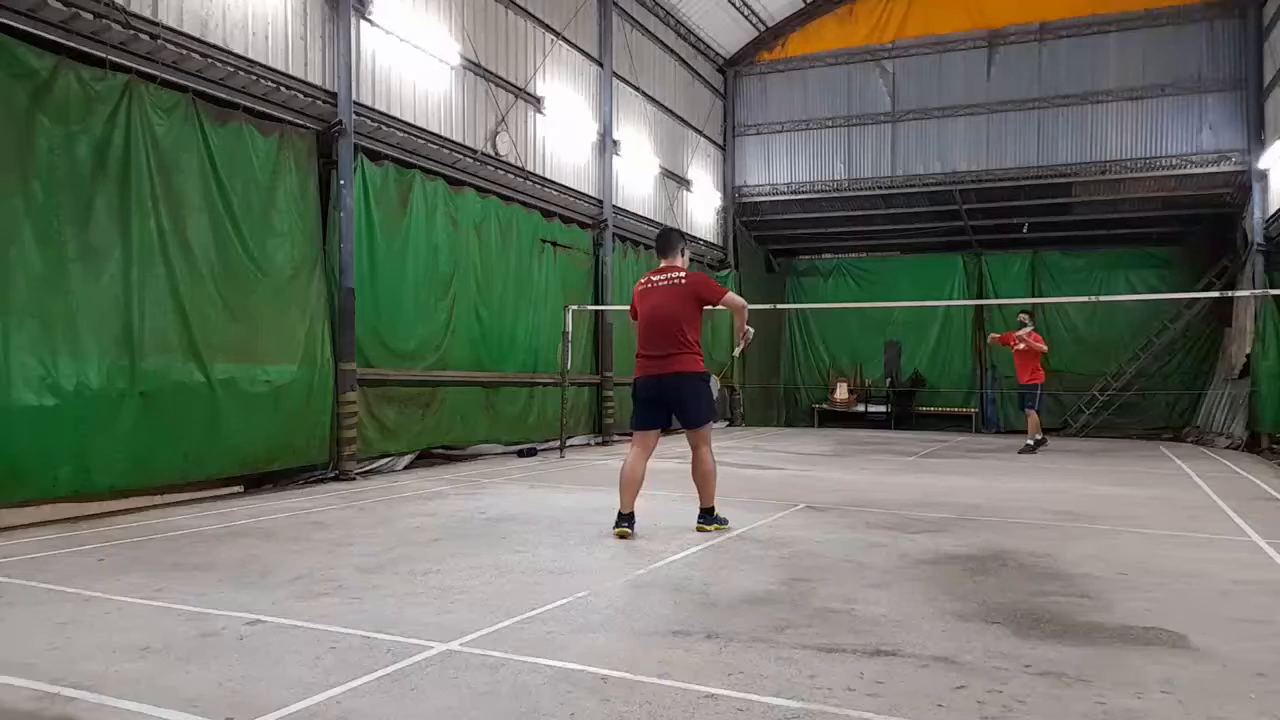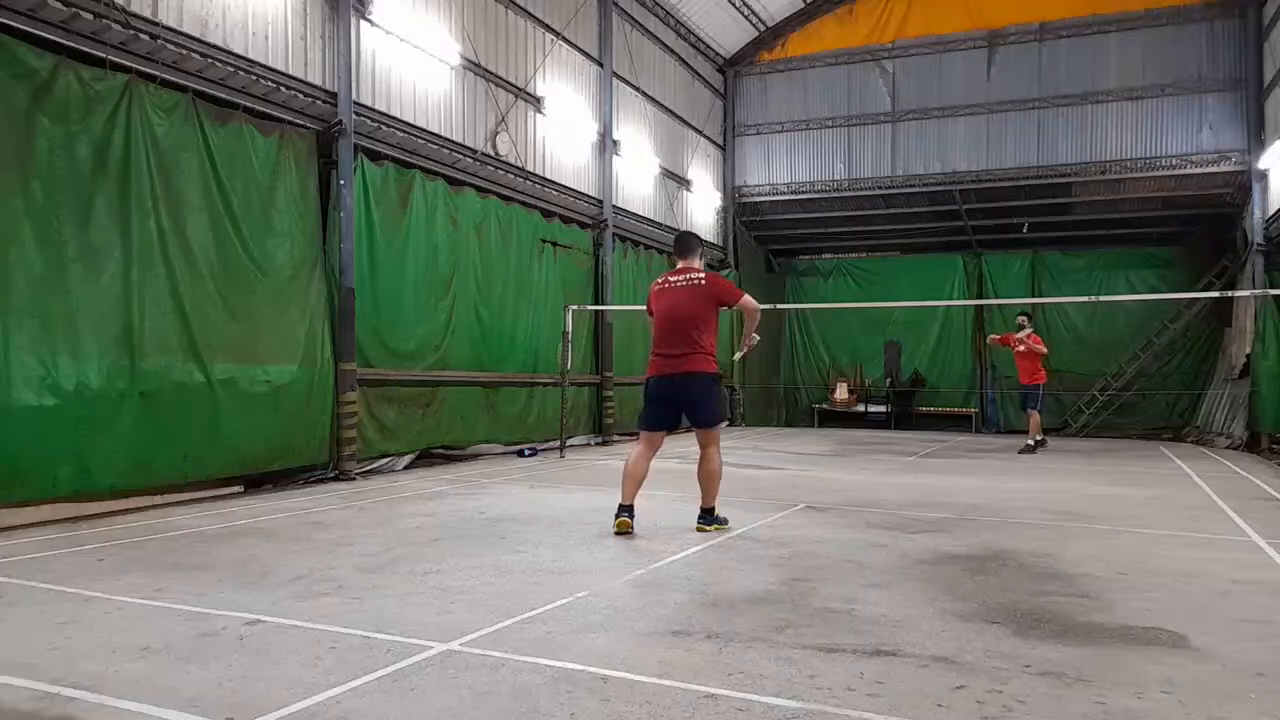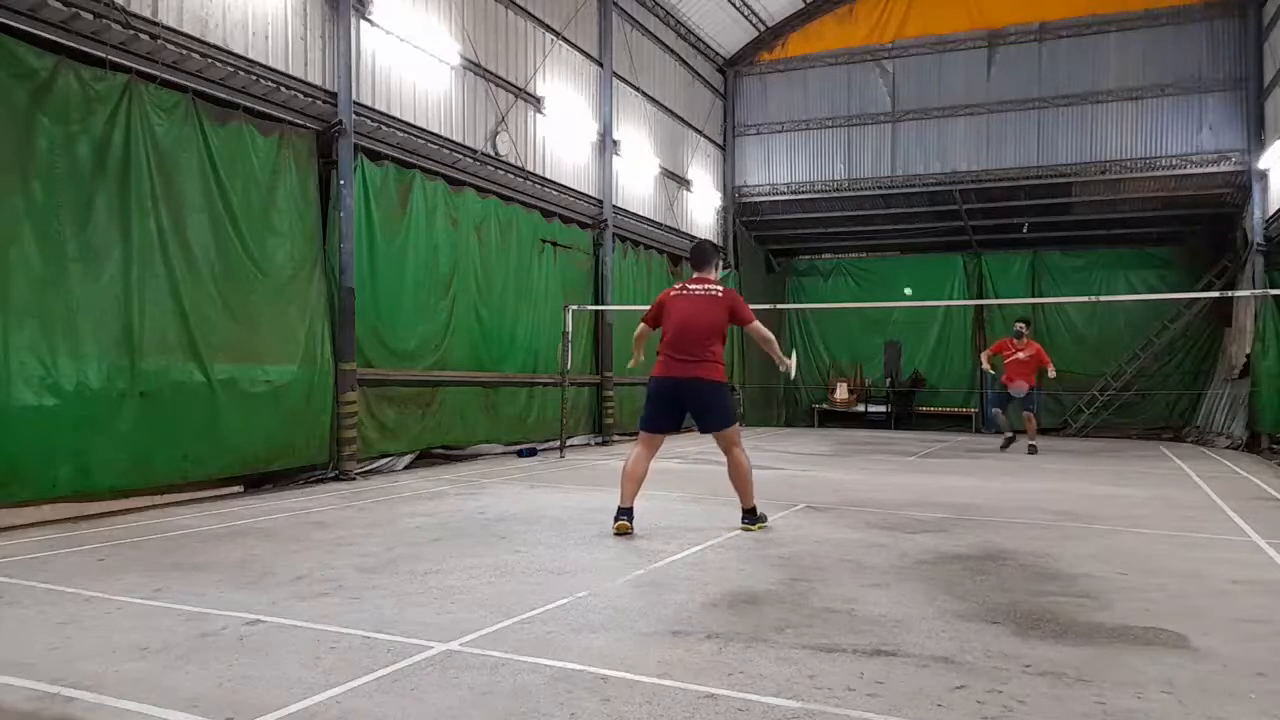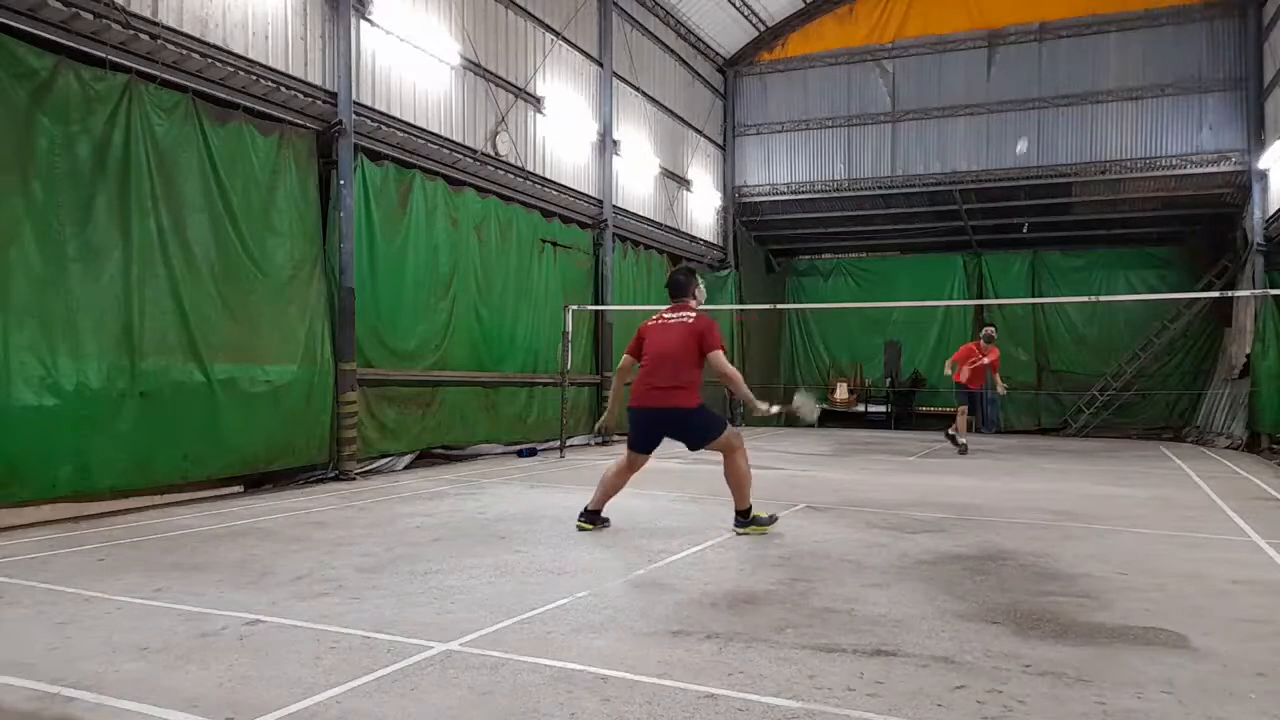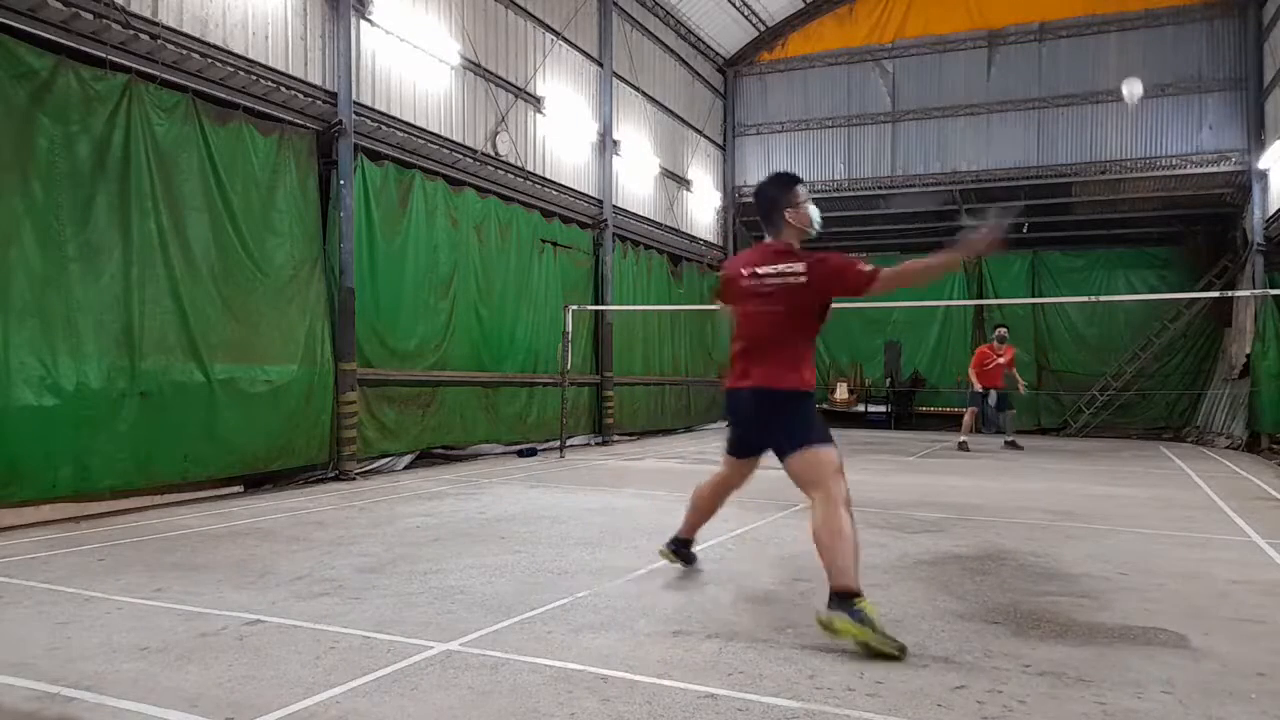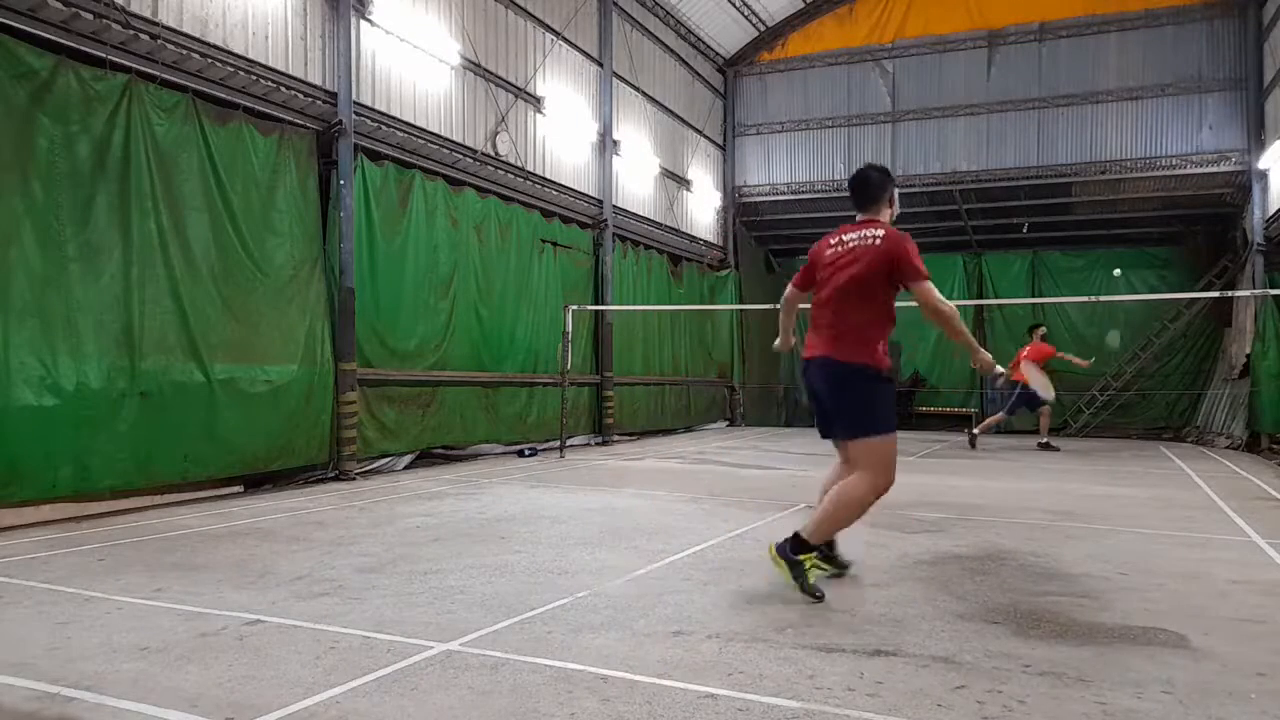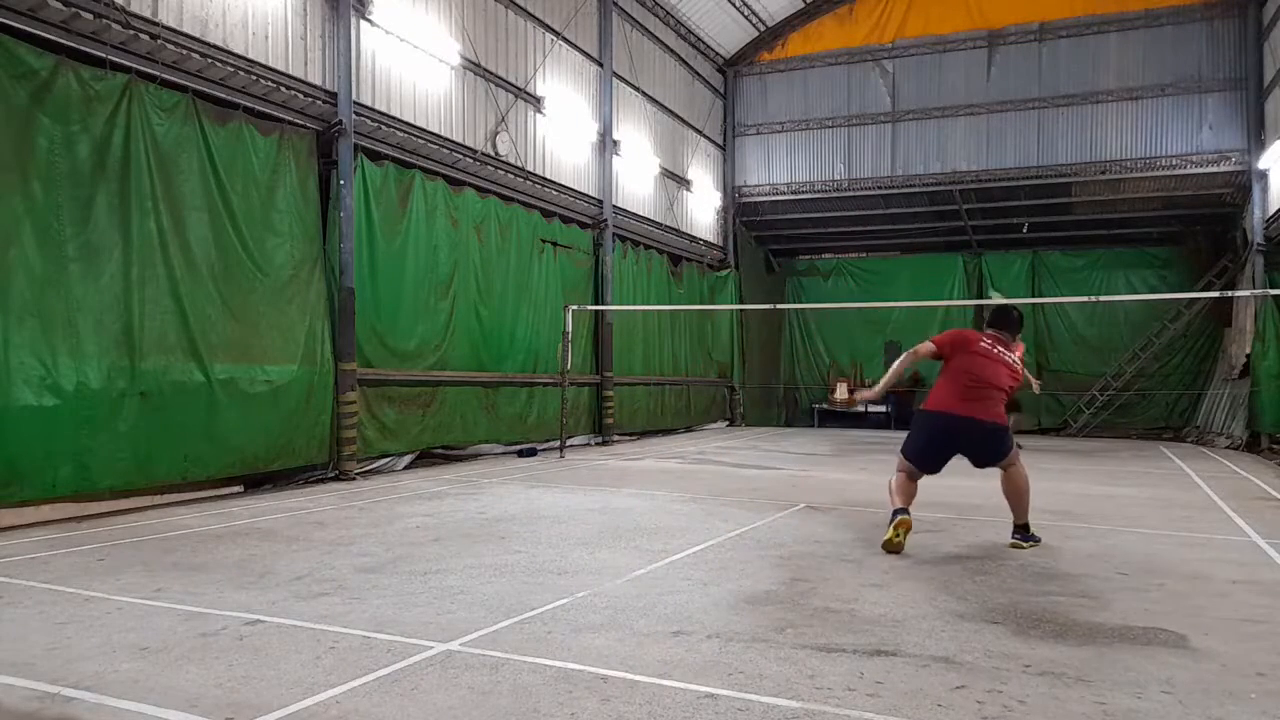
dt=0.7s
person 1, frame 1
left shoulder: (641, 288)
right shoulder: (694, 281)
right elbow: (739, 304)
right wrist: (741, 328)
left hip: (647, 376)
right hip: (686, 374)
left knee: (639, 448)
right knee: (701, 446)
left ankle: (625, 517)
right ankle: (707, 515)
person 1, frame 2
left shoulder: (657, 287)
right shoulder: (711, 282)
right elbow: (753, 308)
right wrist: (748, 336)
left hip: (659, 375)
right hip: (699, 374)
left knee: (645, 446)
right knee: (710, 446)
left ankle: (625, 510)
right ankle: (707, 515)
person 1, frame 3
left shoulder: (669, 295)
right shoulder: (727, 296)
left elbow: (640, 334)
right elbow: (763, 335)
left wrist: (636, 356)
right wrist: (780, 359)
left hip: (665, 379)
right hip: (707, 380)
left knee: (643, 448)
right knee: (733, 446)
left ankle: (624, 514)
right ankle: (750, 514)
person 1, frame 4
left shoulder: (649, 324)
right shoulder: (702, 323)
left elbow: (622, 370)
right elbow: (724, 369)
left wrist: (610, 412)
right wrist: (754, 403)
left hip: (641, 406)
right hip: (680, 406)
left knee: (630, 463)
right knee: (735, 447)
left ankle: (591, 513)
right ankle: (745, 517)
person 1, frame 5
left shoulder: (737, 266)
right shoulder: (816, 269)
left elbow: (729, 309)
right elbow: (894, 278)
right wrist: (964, 250)
left hip: (741, 395)
right hip: (785, 400)
left knee: (730, 475)
right knee: (831, 494)
left ankle: (681, 543)
right ankle: (844, 604)
person 1, frame 6
left shoulder: (826, 245)
right shoulder: (893, 242)
left elbow: (789, 298)
right elbow: (934, 305)
left wrist: (786, 337)
right wrist: (975, 351)
left hip: (817, 365)
right hip: (857, 369)
left knee: (853, 463)
right knee: (876, 476)
left ankle: (821, 543)
right ankle: (796, 549)
person 1, frame 7
left shoulder: (961, 337)
right shoulder: (1015, 366)
left elbow: (915, 354)
left wrist: (880, 389)
left hip: (936, 418)
right hip: (986, 426)
left knee: (904, 474)
right knee: (1012, 464)
left ankle: (900, 513)
right ankle: (1022, 531)
